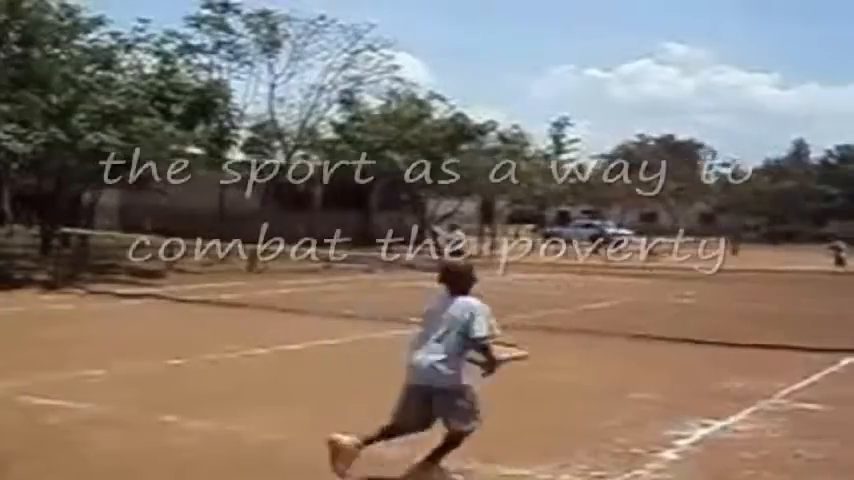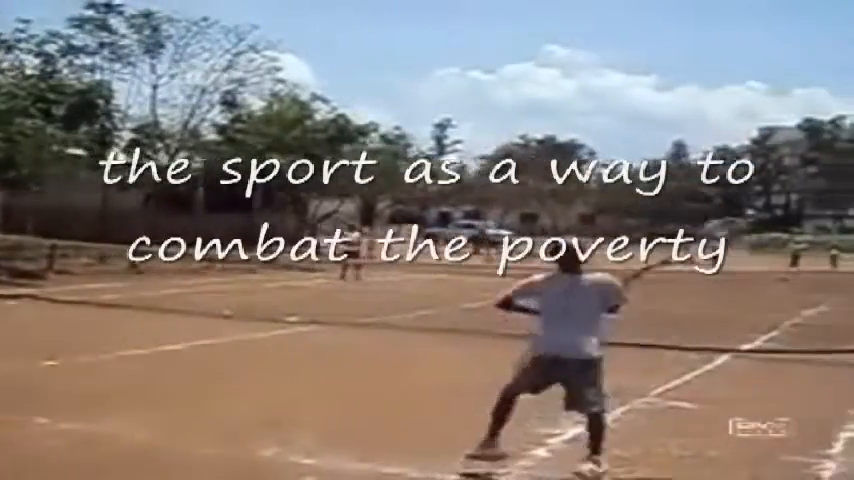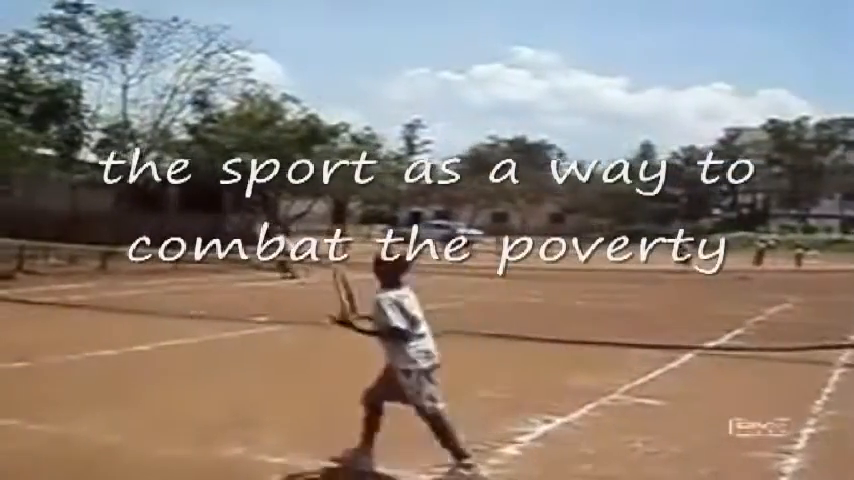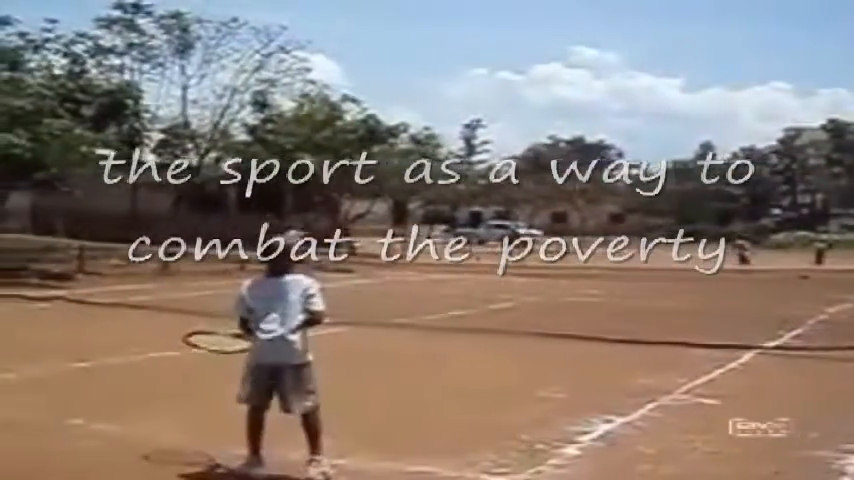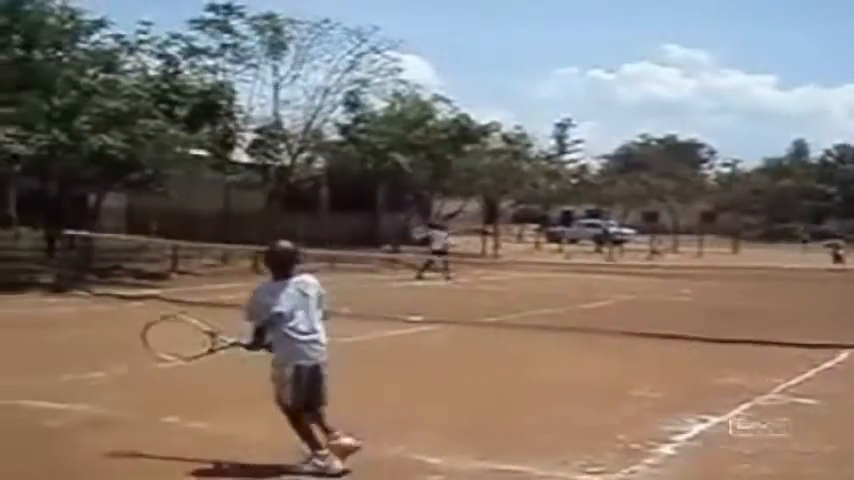
dt=1s
person 1, frame 1
left shoulder: (438, 302)
right shoulder: (476, 307)
right elbow: (480, 343)
right wrist: (492, 361)
left hip: (418, 371)
right hip: (446, 375)
left knee: (414, 424)
right knee: (466, 426)
left ankle: (353, 444)
person 1, frame 2
left shoulder: (539, 282)
right shoulder: (603, 283)
left elbow: (503, 303)
right elbow: (614, 308)
left hip: (546, 352)
right hip: (584, 355)
left knee: (510, 392)
right knee: (595, 409)
left ankle: (490, 443)
right ankle: (594, 461)
person 1, frame 3
left shoulder: (385, 299)
right shoulder: (403, 292)
left elbow: (397, 333)
left wrist: (358, 329)
right wrist: (373, 319)
left hip: (411, 361)
right hip: (404, 361)
left knee: (431, 413)
right knee: (372, 399)
left ankle: (465, 464)
right ankle: (362, 453)
person 1, frame 4
left shoulder: (251, 287)
right shoulder: (306, 284)
left elbow: (244, 323)
right elbow: (317, 317)
right wrist: (298, 324)
left hip: (261, 355)
right hip: (294, 354)
left knee: (256, 407)
right knee: (309, 408)
left ankle: (254, 460)
person 1, frame 5
left shoulder: (262, 294)
right shoulder: (311, 283)
left elbow: (260, 331)
left wrist: (256, 343)
left hip: (290, 356)
right hip: (316, 352)
left knee: (291, 407)
right knee: (311, 404)
left ankle: (322, 456)
right ankle: (335, 438)
